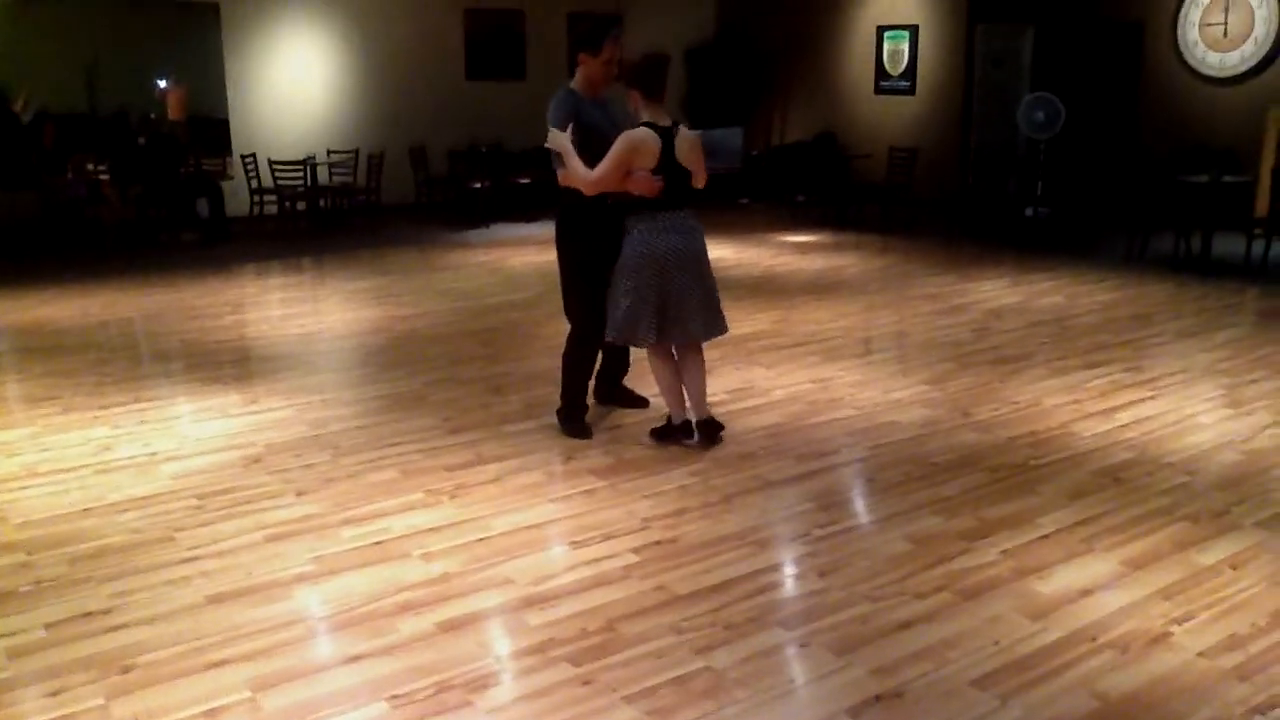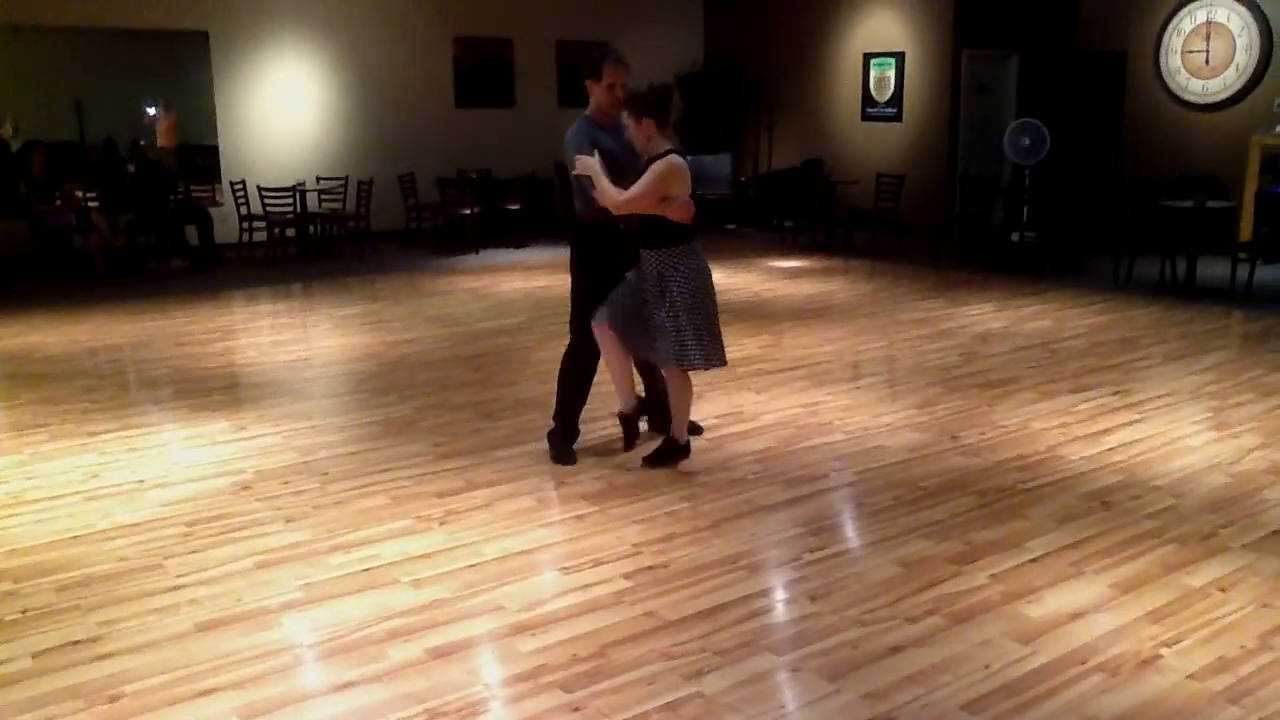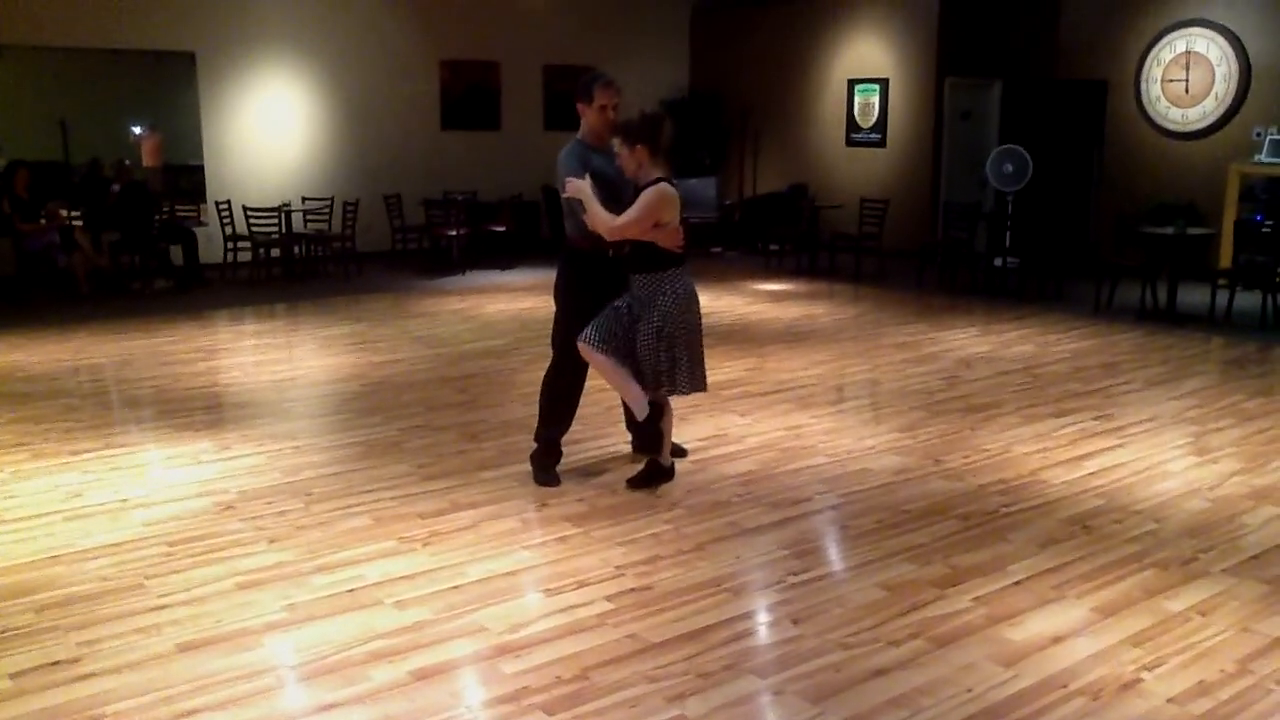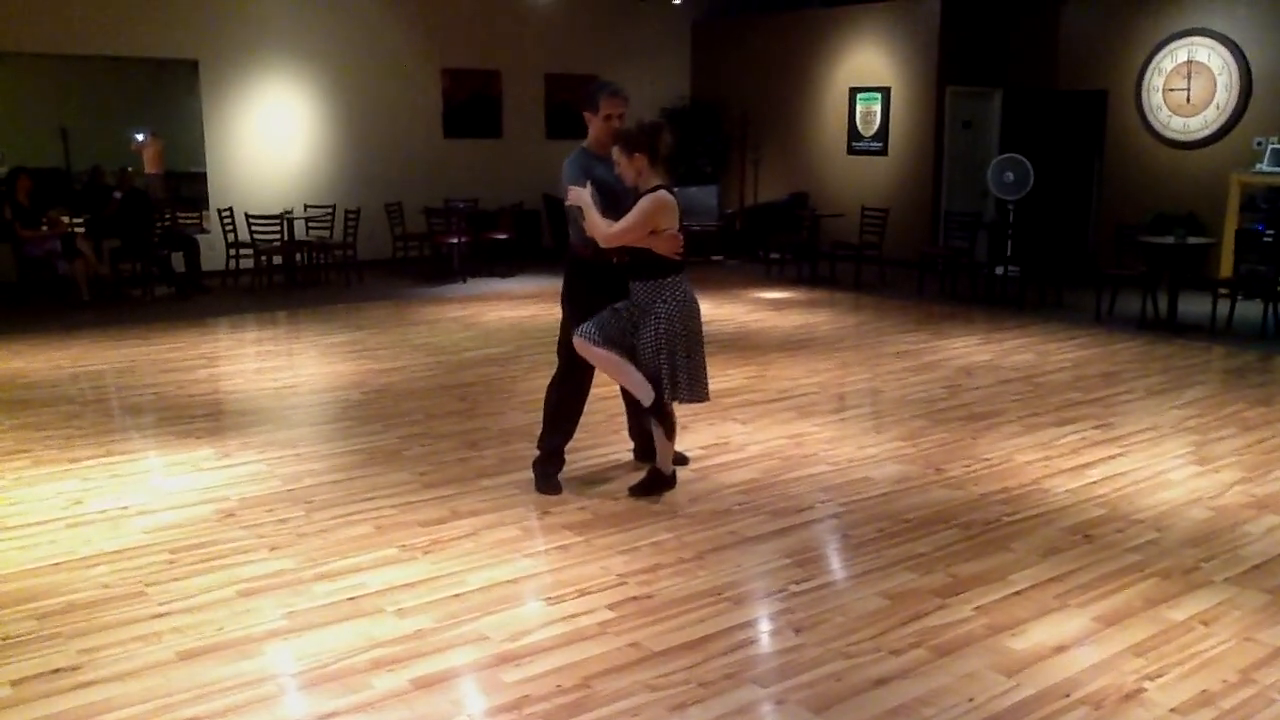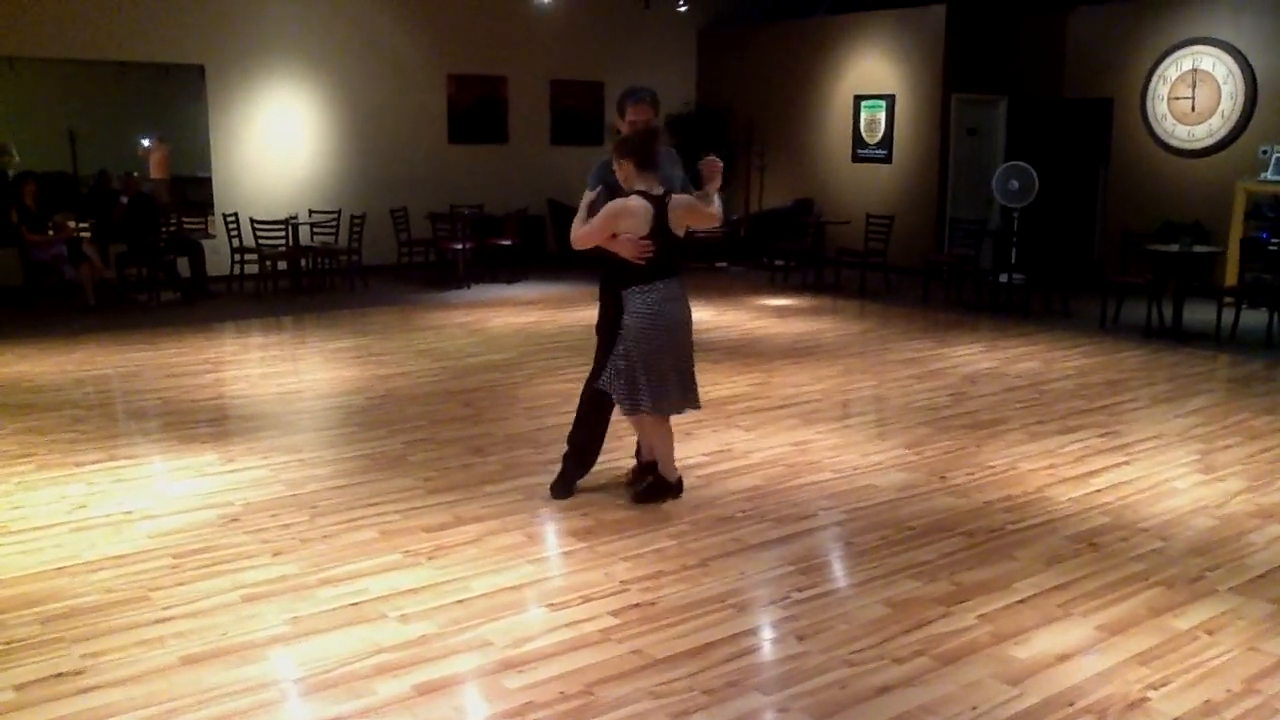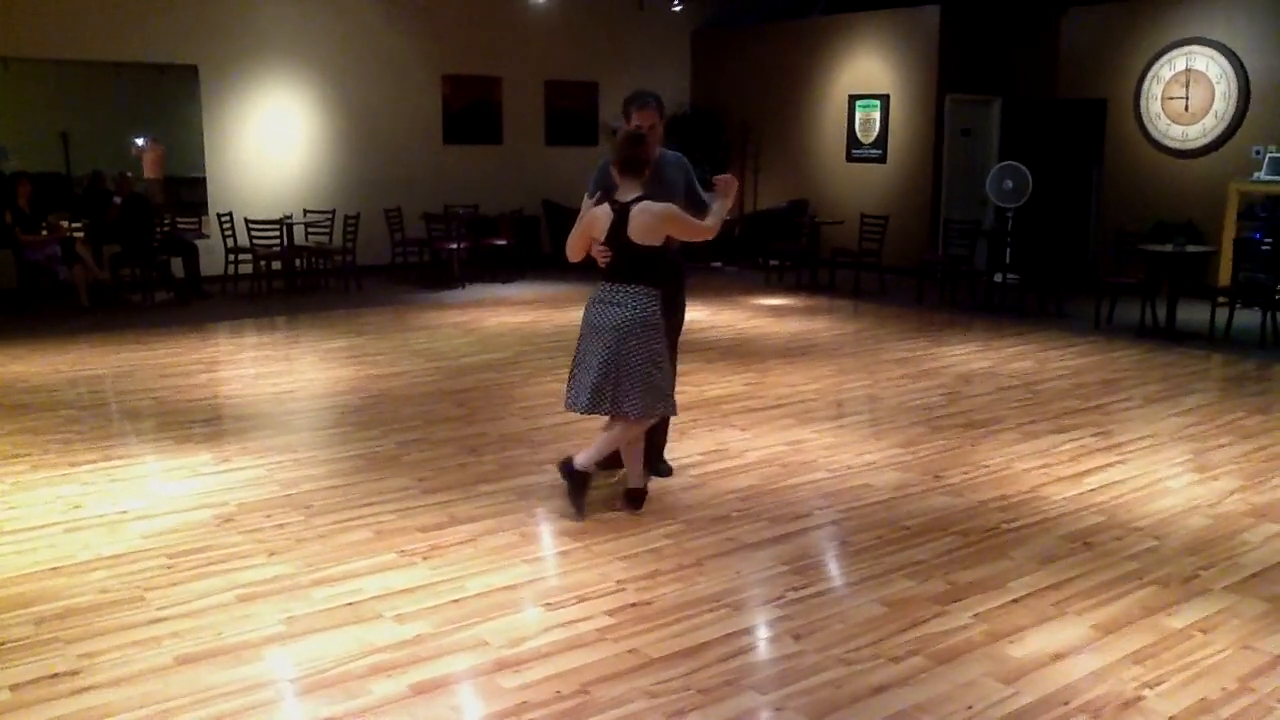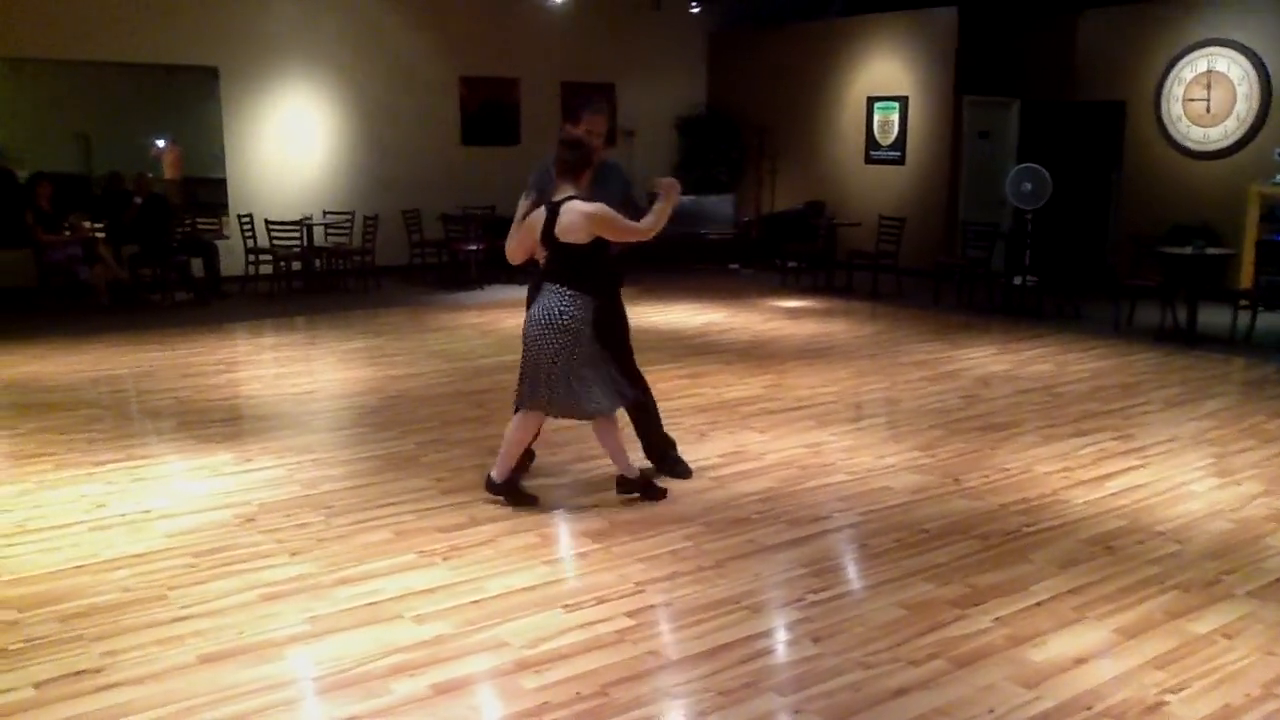
dt=0.7s
person 1, frame 1
left shoulder: (605, 103)
right shoulder: (564, 107)
right elbow: (569, 175)
right wrist: (628, 183)
left hip: (612, 216)
right hip: (580, 221)
right knee: (588, 318)
left ankle: (610, 385)
right ankle: (571, 408)
person 1, frame 2
left shoulder: (624, 128)
right shoulder: (581, 136)
right wrist: (665, 209)
left hip: (629, 240)
right hip: (595, 244)
right knee: (586, 342)
left ankle: (660, 414)
right ankle: (562, 433)
person 1, frame 3
left shoulder: (618, 152)
right shoulder: (573, 159)
left elbow: (629, 206)
right wrist: (653, 235)
left hip: (619, 266)
right hip: (583, 269)
right knee: (569, 362)
right ankle: (545, 453)
person 1, frame 4
right shoulder: (578, 166)
right wrist: (652, 242)
left hip: (626, 274)
right hip: (589, 277)
right knee: (575, 371)
left ankle: (648, 443)
right ankle: (548, 460)
person 1, frame 5
left shoulder: (669, 159)
right shoulder: (607, 170)
left wrist: (711, 183)
right wrist: (616, 244)
right hip: (622, 279)
right knee: (608, 370)
right ankle: (574, 465)
person 1, frame 6
left shoulder: (677, 165)
right shoulder: (609, 171)
left elbow: (702, 218)
right wrist: (596, 249)
left hip: (667, 275)
left ankle: (652, 450)
person 1, frame 7
left shoulder: (614, 174)
right shoulder: (545, 175)
left elbow: (639, 225)
left knee: (625, 369)
left ankle: (662, 452)
right ankle: (520, 450)
person 2, frame 1
left shoulder: (634, 140)
right shoulder: (688, 138)
left elbow: (591, 184)
left wrist: (565, 148)
left hip: (647, 241)
right hip: (687, 238)
left knee: (656, 340)
right knee: (688, 336)
left ankle: (679, 420)
right ankle: (703, 417)
person 2, frame 2
left shoulder: (670, 166)
right shoulder: (658, 163)
left elbow: (620, 204)
right elbow: (633, 205)
left wrist: (595, 170)
left hip: (677, 270)
right hip: (652, 268)
left knee: (674, 362)
right knee: (604, 325)
left ankle: (678, 441)
right ankle: (629, 405)
person 2, frame 3
left shoulder: (660, 193)
right shoulder: (648, 190)
left elbow: (612, 230)
right elbow: (622, 231)
left wrist: (586, 194)
left hip: (665, 297)
right hip: (644, 294)
left knee: (656, 388)
right knee: (590, 344)
left ankle: (662, 463)
right ankle: (645, 411)
person 2, frame 4
left shoulder: (657, 200)
right shoulder: (655, 197)
left elbow: (607, 237)
left wrist: (585, 201)
left hip: (665, 302)
right hip: (645, 300)
left knee: (659, 394)
right knee: (585, 339)
left ankle: (664, 471)
right ankle: (654, 418)
person 2, frame 5
left shoulder: (622, 208)
right shoulder: (681, 204)
left elbow: (578, 241)
right elbow: (714, 217)
left wrist: (585, 204)
right wrist: (712, 189)
left hip: (644, 308)
right hip: (673, 303)
left knee: (646, 403)
right knee: (647, 397)
left ankle: (669, 477)
right ankle: (653, 462)
person 2, frame 6
left shoulder: (597, 215)
right shoulder: (660, 213)
left elbow: (573, 254)
right elbow: (707, 231)
right wrist: (724, 199)
left hip: (603, 309)
right hip: (640, 313)
left knee: (623, 406)
right knee: (642, 407)
left ankle: (635, 484)
right ankle: (581, 464)
person 2, frame 7
left shoulder: (537, 216)
right shoulder: (591, 213)
left elbow: (514, 255)
right elbow: (643, 232)
right wrist: (667, 200)
left hip: (546, 309)
right hip: (566, 315)
left knee: (597, 398)
right knee: (537, 404)
left ankle: (628, 475)
right ankle: (499, 477)
